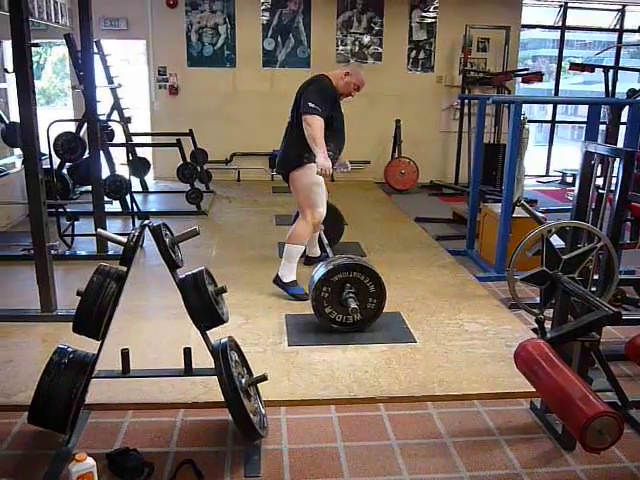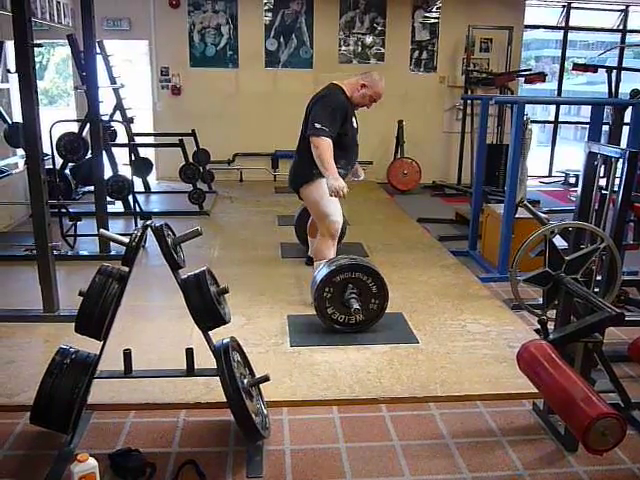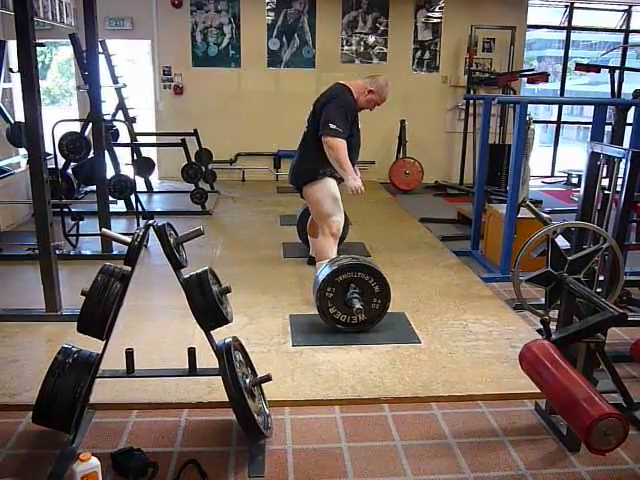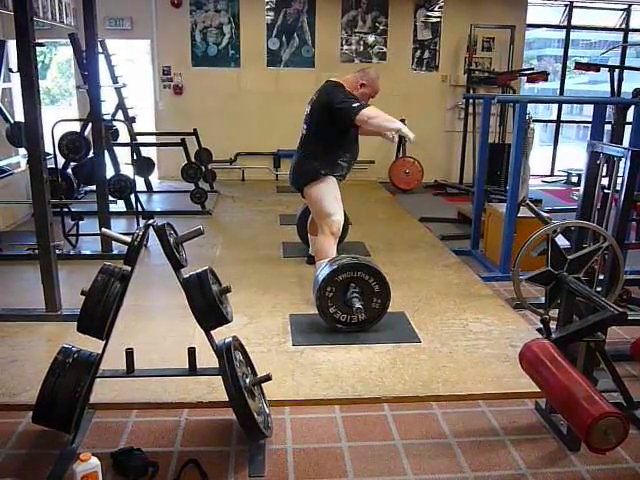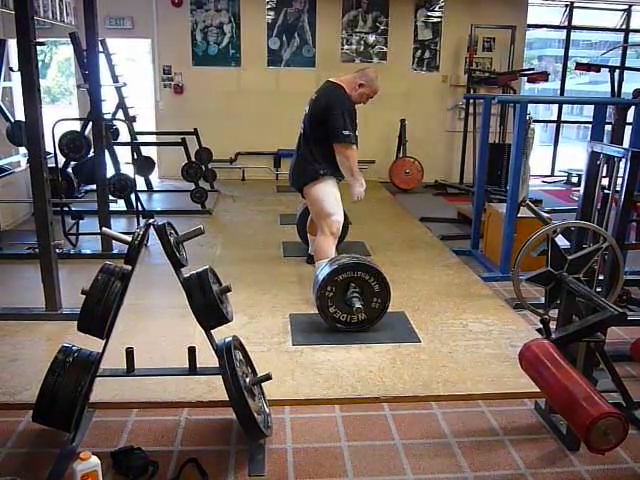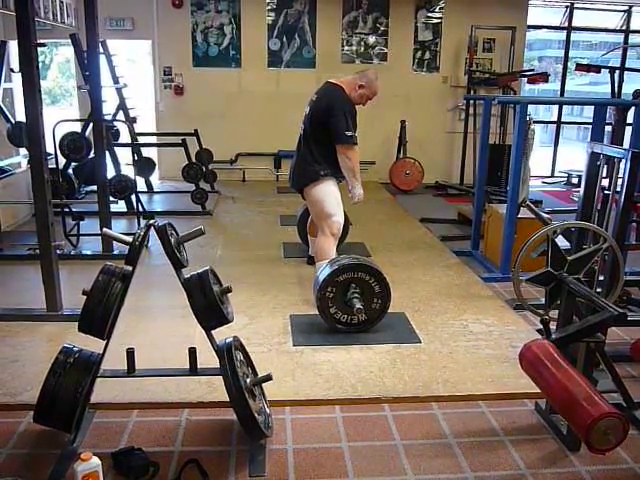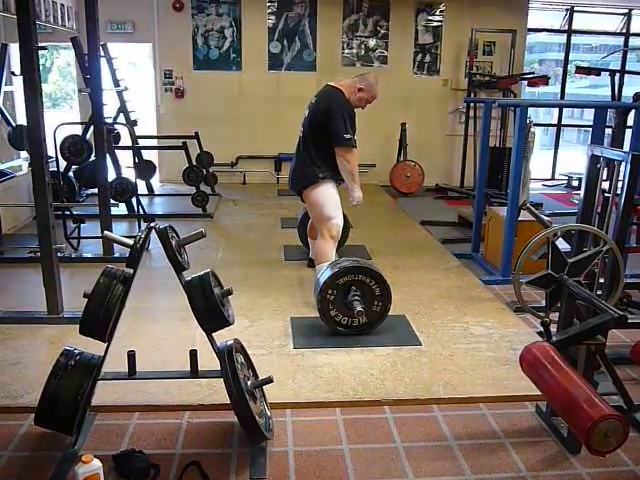
dt=0.7s
person 1, frame 1
left shoulder: (326, 91)
right shoulder: (321, 86)
right elbow: (311, 120)
left wrist: (336, 157)
right wrist: (321, 154)
left hip: (307, 160)
right hip: (303, 160)
left knee: (318, 207)
right knee: (311, 215)
left ankle: (313, 253)
right ankle: (286, 276)
person 1, frame 2
left shoulder: (342, 100)
right shoulder: (332, 101)
right elbow: (320, 140)
left wrist: (352, 165)
right wrist: (332, 177)
left hip: (323, 173)
right hip: (315, 175)
left knee: (321, 217)
right knee: (331, 228)
left ankle: (314, 255)
person 1, frame 3
left shoulder: (342, 96)
right shoulder: (341, 101)
right elbow: (332, 140)
left wrist: (350, 167)
right wrist: (349, 176)
left hip: (316, 169)
right hip: (317, 172)
left knee: (321, 215)
right knee: (332, 227)
left ankle: (315, 255)
person 1, frame 4
left shoulder: (333, 92)
right shoulder: (338, 96)
left elbow: (353, 124)
right elbow: (365, 116)
left wrist: (382, 130)
right wrist: (398, 125)
left hip: (315, 168)
right hip: (317, 172)
left knee: (320, 215)
right knee: (332, 226)
left ankle: (315, 254)
person 1, frame 5
left shoulder: (330, 90)
right shoulder: (339, 102)
right elbow: (344, 148)
left wrist: (355, 176)
right wrist: (356, 182)
left hip: (310, 167)
right hip: (317, 171)
left knee: (319, 214)
right knee: (332, 226)
left ankle: (314, 253)
person 1, frame 6
left shoulder: (328, 91)
right shoulder: (341, 103)
right elbow: (346, 149)
right wrist: (356, 184)
left hip: (310, 167)
right hip: (317, 172)
left knee: (320, 215)
right knee: (332, 227)
left ankle: (314, 255)
person 1, frame 7
left shoulder: (328, 94)
right shoulder: (340, 106)
right elbow: (345, 152)
right wrist: (355, 187)
left hip: (310, 170)
right hip: (316, 174)
left knee: (320, 218)
right knee: (331, 229)
left ankle: (315, 257)
